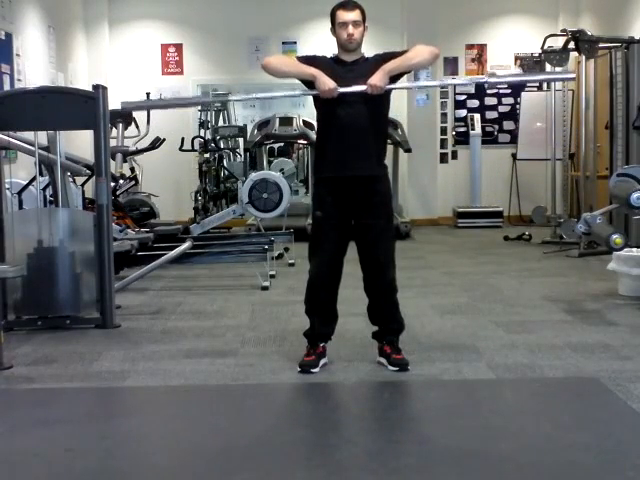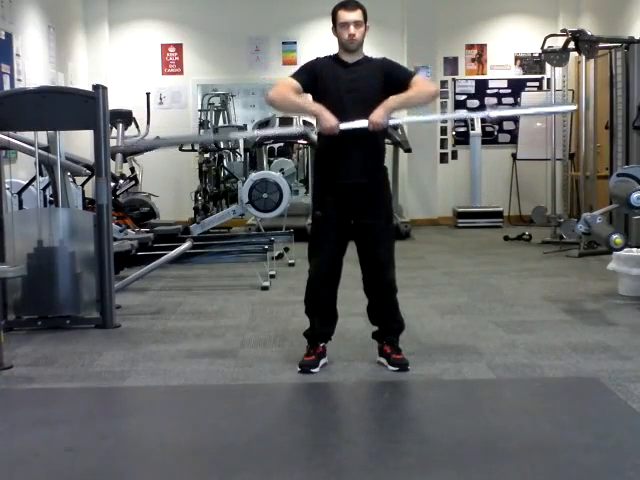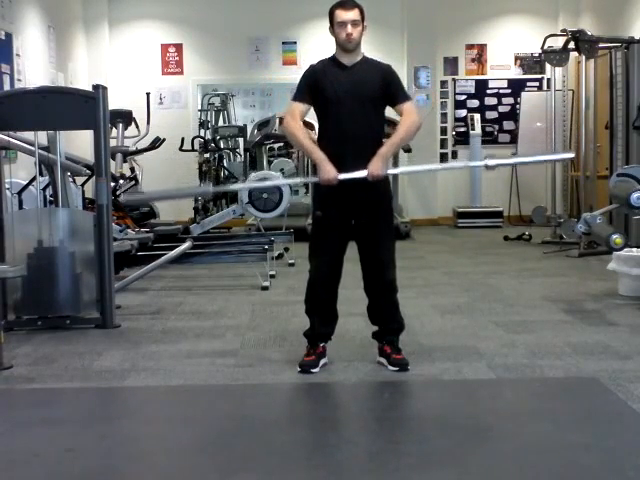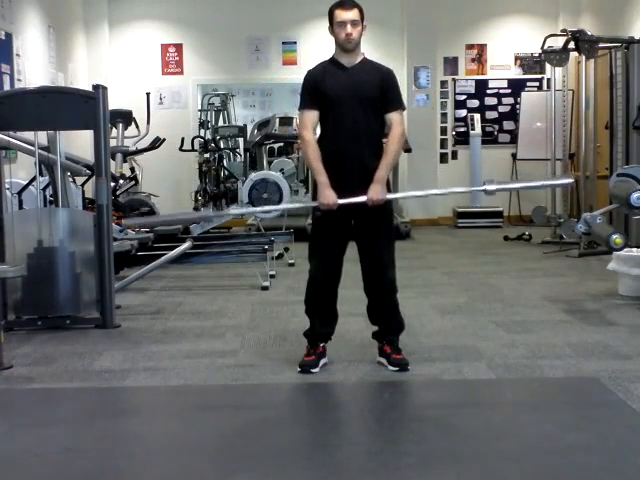
dt=0.4s
person 1, frame 1
left shoulder: (381, 62)
right shoulder: (318, 64)
left elbow: (430, 52)
right elbow: (270, 62)
left wrist: (387, 70)
right wrist: (314, 74)
left hip: (373, 182)
right hip: (330, 184)
left knee: (381, 268)
right knee: (323, 269)
left ankle: (389, 342)
right ankle: (317, 342)
person 1, frame 2
left shoulder: (382, 68)
right shoulder: (319, 68)
left elbow: (429, 89)
right elbow: (275, 94)
left wrist: (389, 105)
right wrist: (316, 109)
left hip: (372, 184)
right hip: (329, 185)
left knee: (380, 269)
right knee: (322, 269)
left ankle: (388, 342)
right ankle: (317, 343)
person 1, frame 3
left shoulder: (382, 72)
right shoulder: (317, 73)
left elbow: (412, 117)
right elbow: (290, 121)
left wrist: (384, 155)
right wrist: (320, 159)
left hip: (374, 186)
right hip: (329, 186)
left knee: (381, 269)
right knee: (323, 270)
left ankle: (388, 342)
right ankle: (317, 343)
person 1, frame 4
left shoulder: (382, 75)
right shoulder: (316, 77)
left elbow: (397, 130)
right elbow: (307, 133)
left wrist: (380, 181)
right wrist: (322, 184)
left hip: (373, 189)
right hip: (330, 191)
left knee: (381, 271)
right knee: (322, 272)
left ankle: (388, 342)
right ankle: (317, 343)
